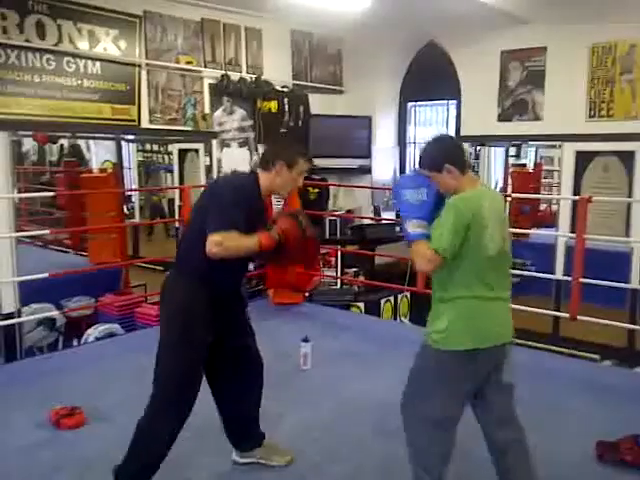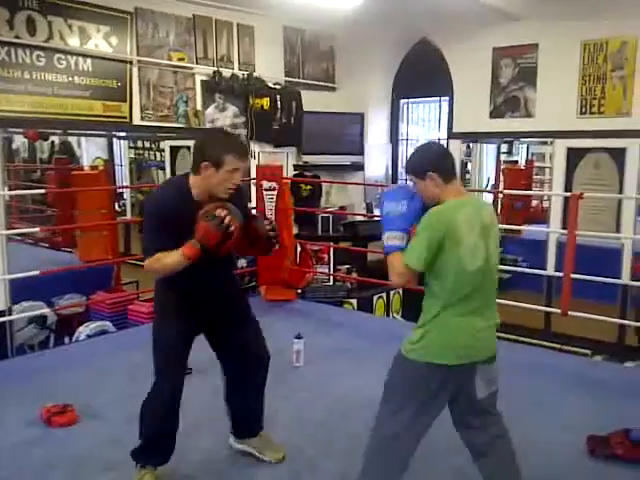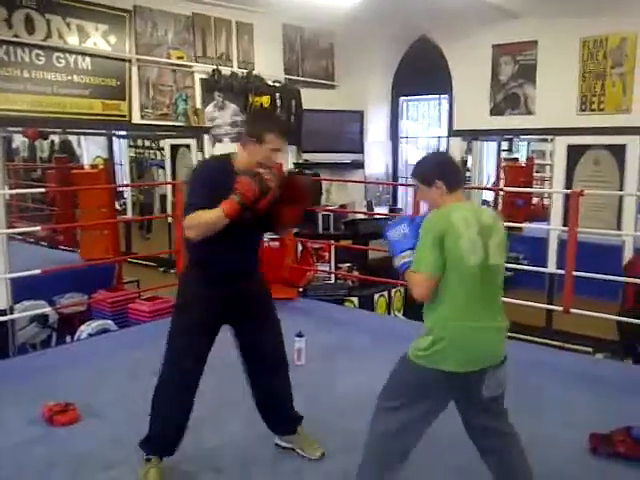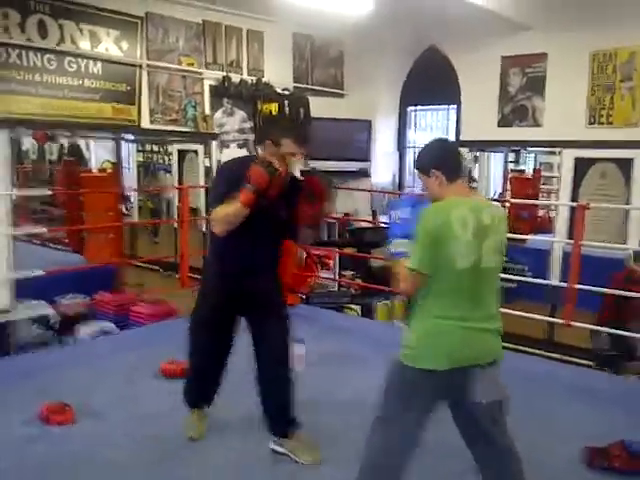
dt=0.4s
person 1, frame 1
left shoulder: (259, 199)
right shoulder: (233, 191)
right elbow: (216, 246)
left wrist: (280, 242)
right wrist: (270, 236)
left hip: (225, 298)
right hip: (190, 297)
left knee: (245, 369)
right knee: (175, 388)
left ankle: (247, 443)
person 1, frame 2
left shoulder: (233, 196)
right shoulder: (163, 202)
left elbow: (242, 240)
right elbow: (154, 266)
left wrist: (258, 237)
right wrist: (198, 244)
left hip: (224, 292)
right hip: (178, 300)
left knee: (253, 358)
right knee: (168, 382)
left ankle: (247, 434)
person 1, frame 3
left shoulder: (272, 181)
right shoulder: (209, 173)
right elbow: (193, 230)
right wrist: (239, 200)
left hip: (248, 284)
right hip: (202, 285)
left knee: (270, 356)
right knee: (181, 369)
left ankle: (287, 430)
person 1, frame 4
left shoulder: (292, 185)
right shoulder: (231, 172)
right elbow: (219, 224)
right wrist: (252, 190)
left hip: (264, 279)
right hip: (222, 276)
left knee: (275, 354)
right knee: (207, 348)
left ankle: (283, 432)
right ankle: (197, 405)
person 2, frame 1
left shoulder: (460, 206)
right shoulder: (492, 197)
left elbow: (425, 264)
left hip: (458, 333)
right hip: (497, 329)
left knee: (421, 414)
right knee: (503, 420)
person 2, frame 2
left shoulder: (438, 217)
right shoulder: (486, 211)
left elbow: (399, 276)
left wrist: (394, 229)
right wrist: (416, 231)
left hip: (434, 345)
right hip: (479, 342)
left knee: (393, 425)
right knee: (487, 428)
person 2, frame 3
left shoulder: (437, 221)
right shoulder: (493, 219)
left elbow: (422, 290)
left wrist: (404, 256)
left hip: (443, 349)
right hip: (490, 347)
left knee: (390, 421)
right knee: (494, 428)
person 2, frame 4
left shoulder: (434, 216)
right shoulder: (495, 213)
left elbow: (408, 284)
left hip: (431, 348)
right hip: (480, 345)
left knee: (389, 434)
right knee: (493, 439)
